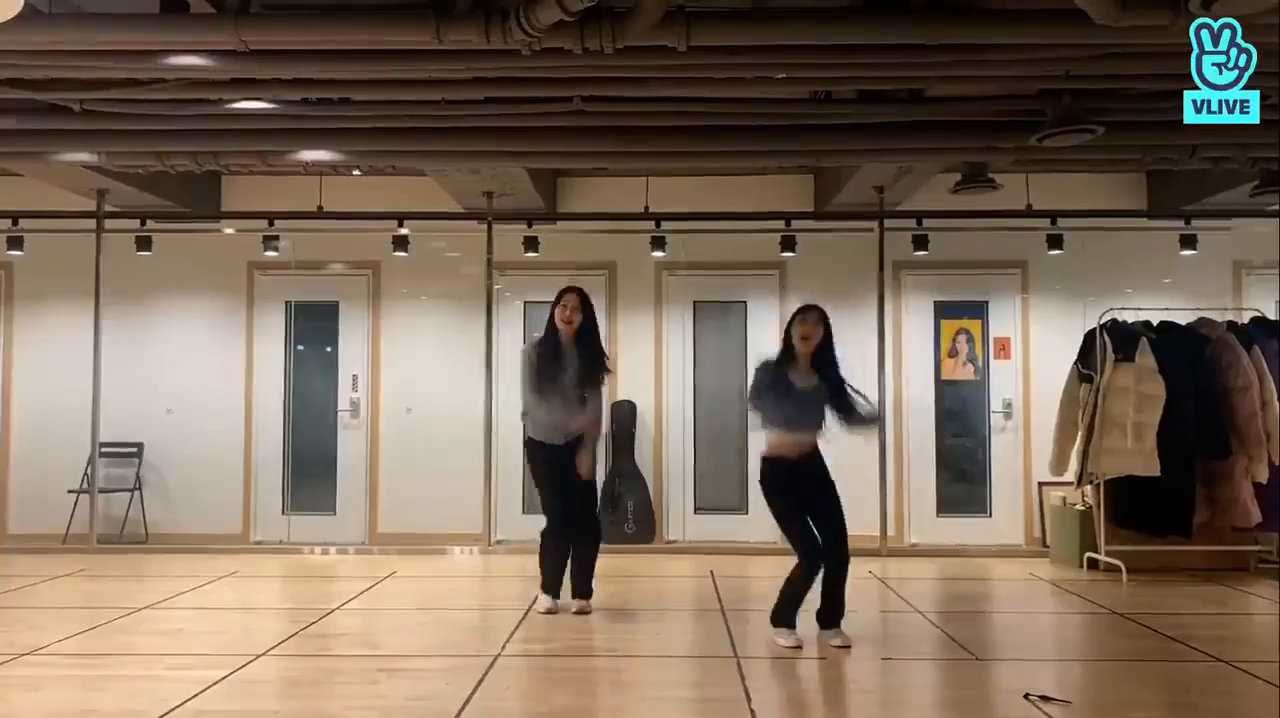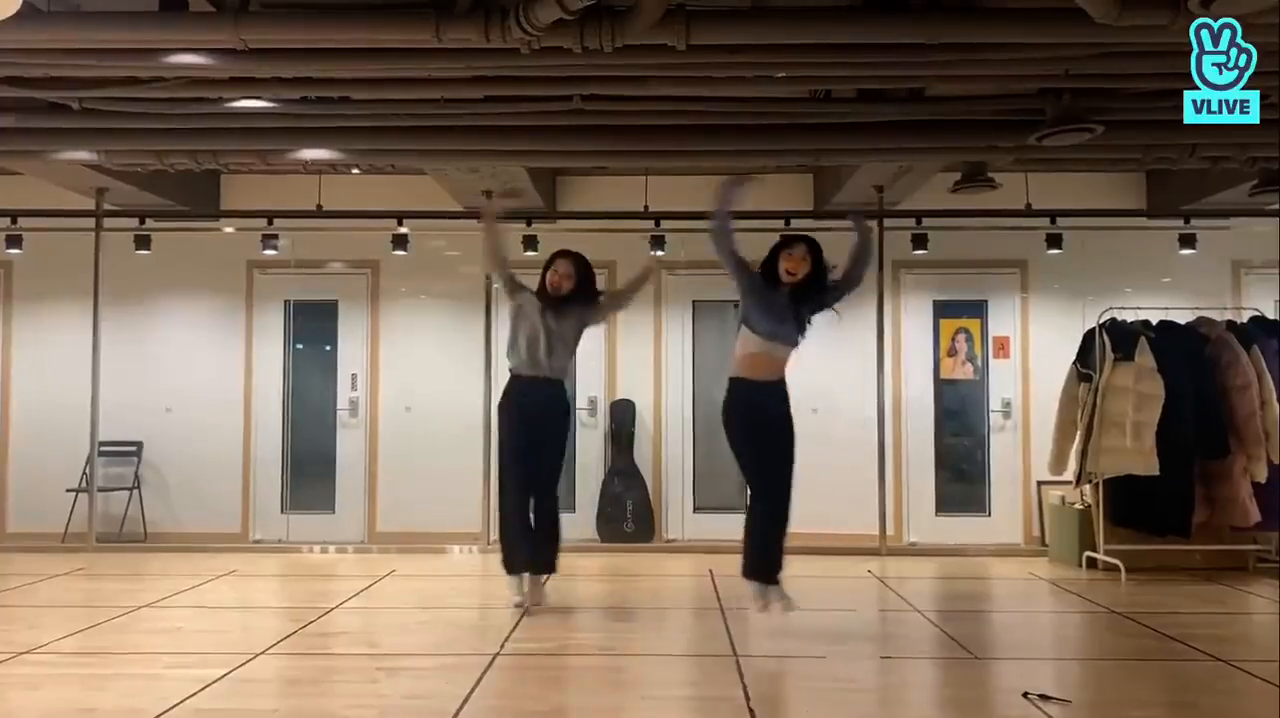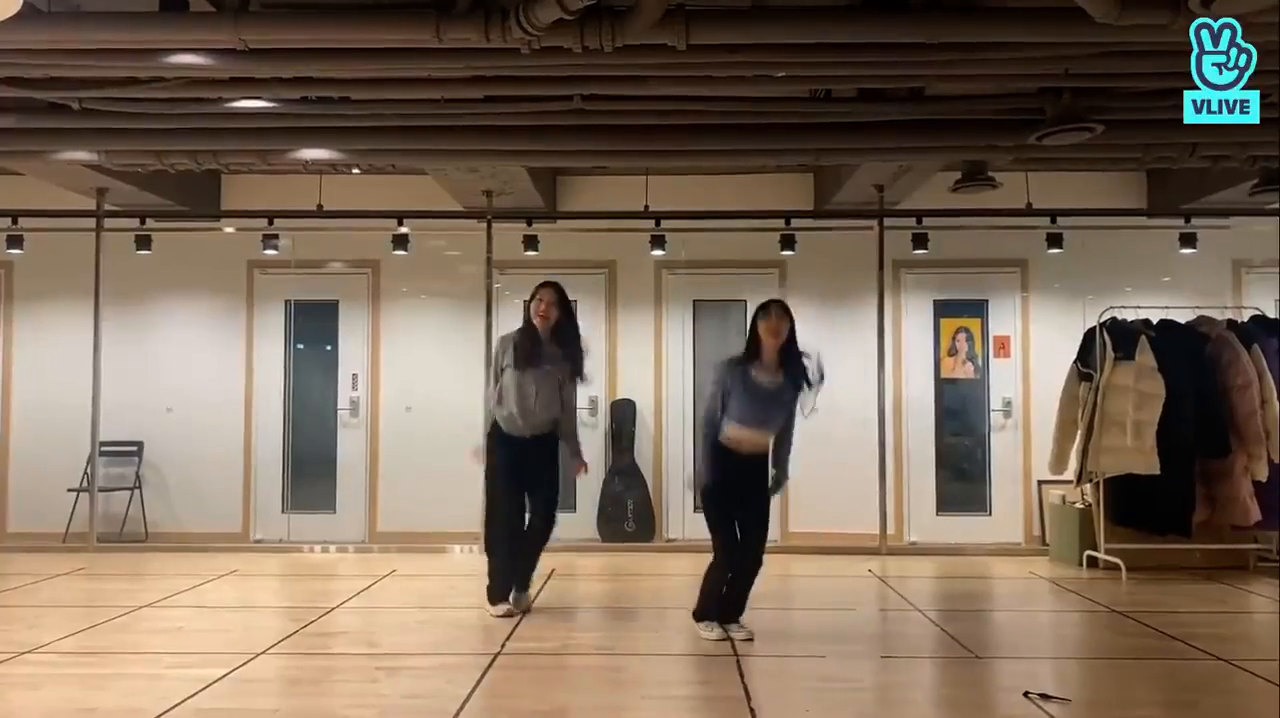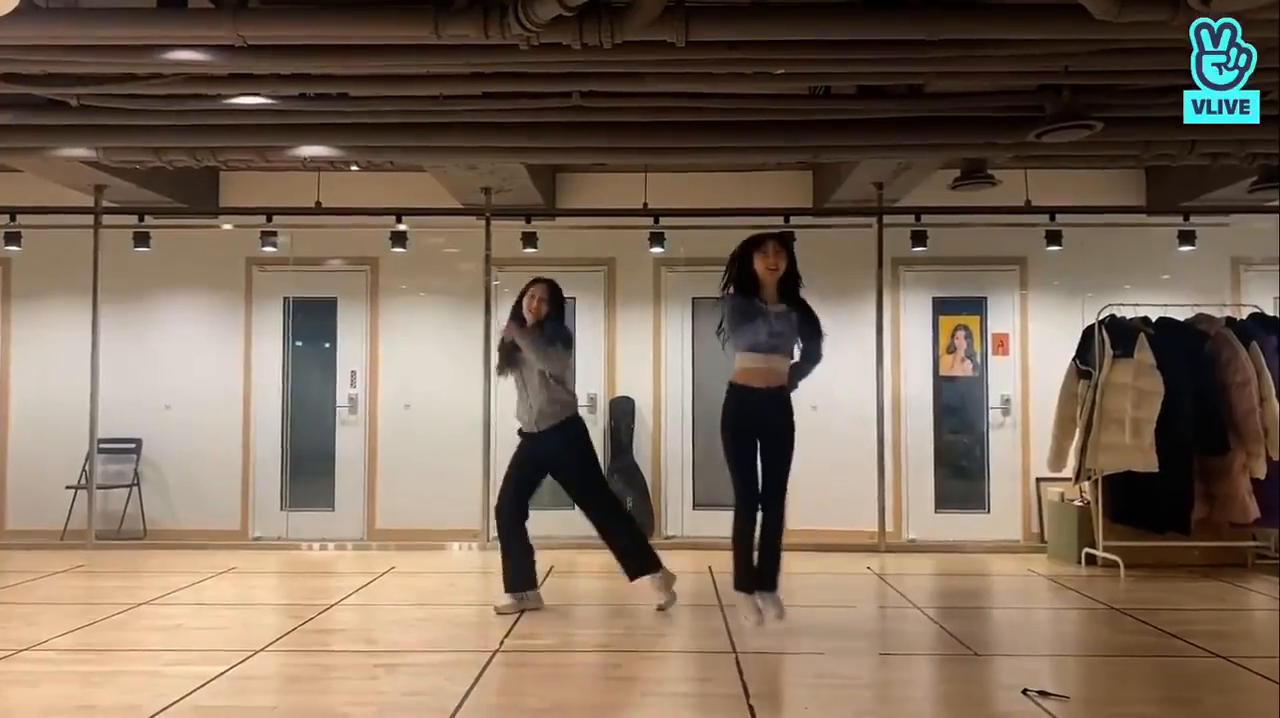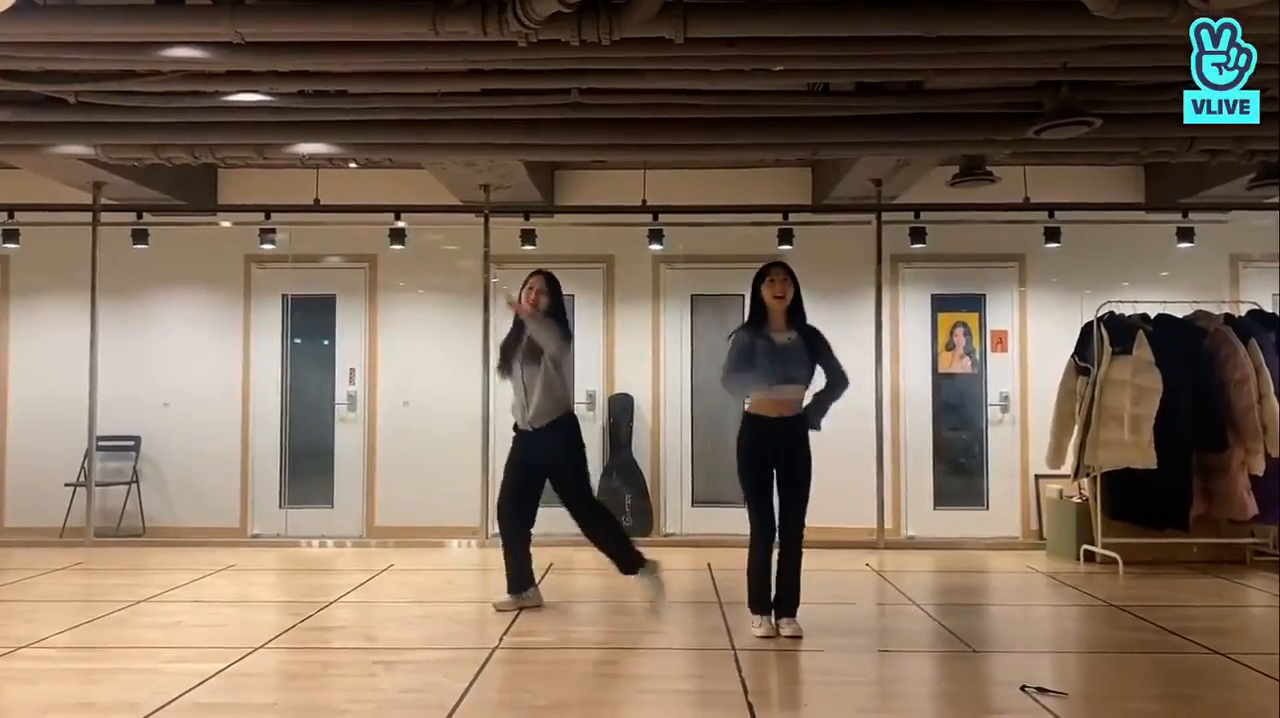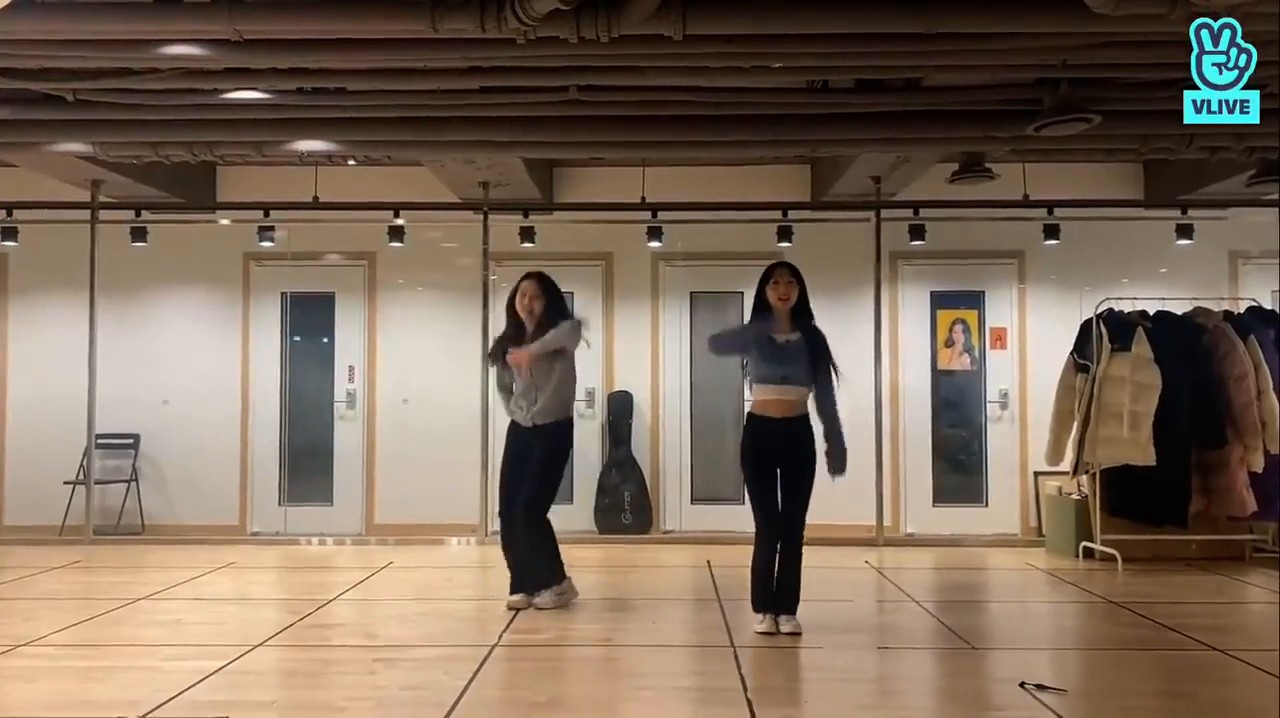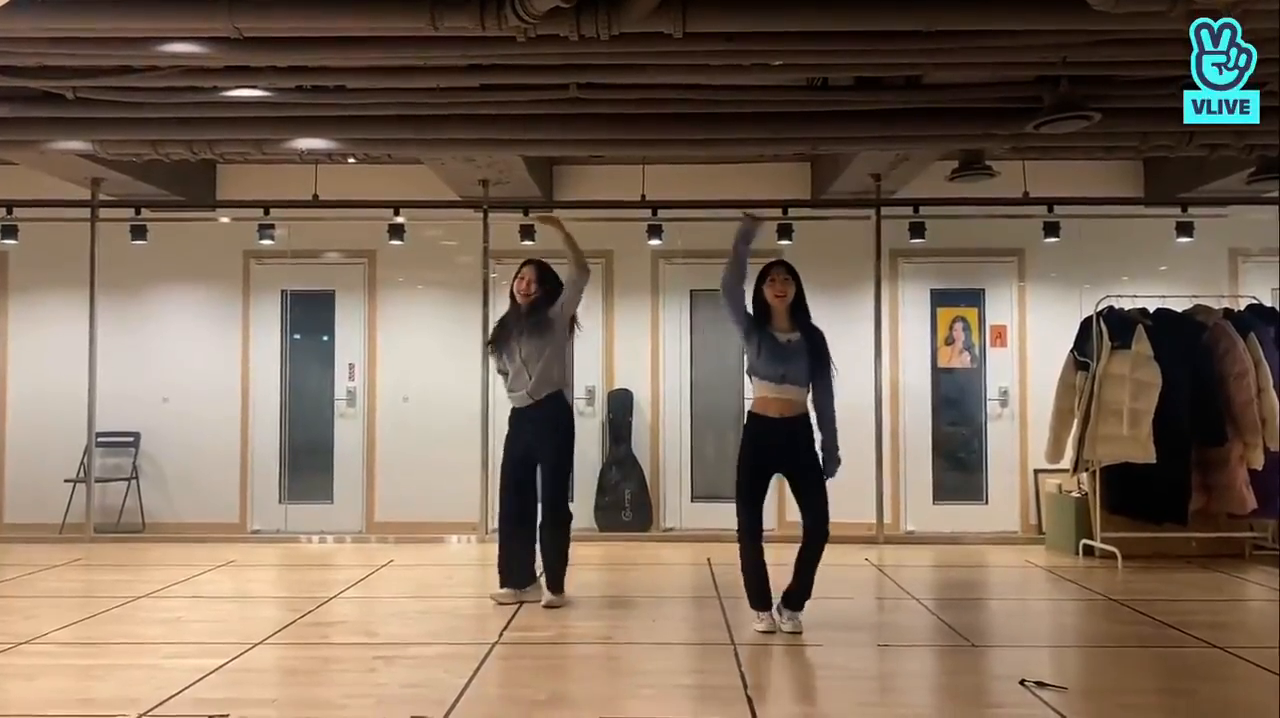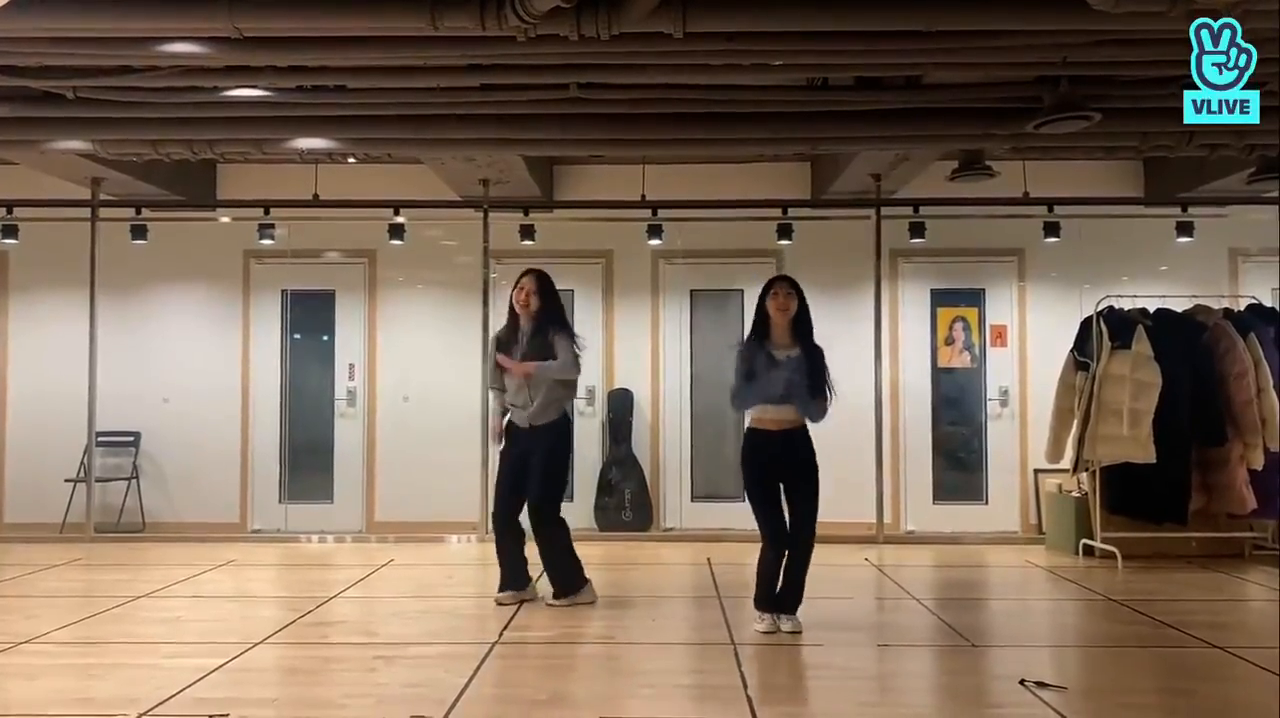
dt=0.3s
person 1, frame 1
left shoulder: (828, 378)
right shoulder: (769, 372)
left elbow: (848, 414)
right elbow: (758, 402)
left wrist: (865, 421)
left hip: (813, 467)
right hip: (778, 471)
left knee: (838, 549)
right knee: (812, 555)
left ankle: (830, 622)
right ankle: (782, 621)
person 1, frame 2
left shoulder: (805, 303)
right shoulder: (753, 288)
left elbow: (850, 281)
right elbow: (722, 243)
left wrist: (863, 237)
right wrist: (724, 201)
left hip: (775, 398)
right hip: (742, 396)
left knee: (780, 490)
right knee: (762, 486)
left ankle: (769, 577)
right ankle: (756, 574)
person 1, frame 3
left shoulder: (792, 378)
right shoulder: (732, 370)
right elbow: (710, 417)
left wrist: (781, 470)
right wrist: (703, 463)
left hip: (757, 470)
right hip: (722, 466)
left knee: (752, 553)
right knee: (727, 550)
left ankle: (730, 615)
right ankle: (706, 615)
person 1, frame 4
left shoulder: (798, 310)
right shoulder: (738, 304)
left elbow: (813, 353)
right elbow: (736, 337)
left wrist: (792, 377)
right wrist: (769, 327)
left hip: (778, 406)
right hip: (741, 403)
left knee: (774, 499)
right knee: (747, 498)
left ankle: (767, 586)
right ankle: (745, 587)
person 1, frame 5
left shoulder: (808, 337)
right shoulder: (748, 338)
left elbow: (838, 380)
right elbow: (731, 380)
left wrist: (817, 409)
right wrist: (744, 379)
left hip: (794, 434)
right hip: (756, 433)
left knee: (793, 528)
right knee: (763, 527)
left ankle: (787, 611)
right ankle: (761, 611)
person 1, frame 6
left shoulder: (812, 338)
right shoulder: (751, 337)
left elbow: (824, 396)
right elbow: (716, 345)
left wrist: (835, 444)
right wrist: (757, 330)
left hip: (798, 435)
right hip: (759, 433)
left knee: (793, 527)
right knee: (767, 526)
left ankle: (786, 609)
right ankle: (764, 609)
person 1, frame 7
left shoulder: (812, 337)
right shoulder: (753, 330)
left elbow: (824, 396)
right elbow: (730, 293)
left wrist: (831, 446)
right wrist: (742, 242)
left hip: (799, 435)
right hip: (758, 433)
left knee: (817, 527)
right knee: (748, 529)
left ankle: (792, 605)
right ankle: (762, 607)
person 1, frame 8
left shoulder: (811, 353)
right shoulder: (751, 351)
left elbow: (817, 411)
right elbow: (738, 401)
left wrist: (803, 397)
right wrist: (775, 382)
left hip: (798, 447)
right hip: (759, 447)
left knee: (804, 536)
right knee: (776, 536)
left ankle: (787, 607)
right ankle: (765, 607)
person 2, frame 1
left shoulder: (589, 358)
right shoulder: (535, 351)
left elbow: (594, 409)
right elbow: (531, 398)
left wrist: (589, 450)
right wrist: (568, 418)
left hip: (577, 445)
right hip: (541, 445)
left knee: (586, 522)
right knee: (558, 519)
left ankle: (581, 592)
right ankle: (549, 590)
person 2, frame 2
left shoulder: (579, 311)
right shoulder: (523, 301)
left elbow: (619, 299)
right elbow: (497, 266)
left wrist: (647, 272)
right wrist: (490, 226)
left hip: (553, 397)
right hip: (519, 394)
left knee: (545, 488)
right knee: (515, 482)
left ankle: (538, 571)
right ankle: (517, 571)
person 2, frame 3
left shoulder: (566, 353)
right shoulder: (509, 345)
left elbow: (567, 405)
right elbow: (493, 392)
left wrist: (575, 451)
right wrist: (486, 437)
left hip: (544, 442)
right hip: (506, 439)
left knee: (543, 519)
right knee: (505, 516)
left ankle: (520, 585)
right ankle: (499, 594)
person 2, frame 4
left shoulder: (555, 339)
right shoulder: (513, 343)
left elbow: (544, 361)
left wrist: (520, 335)
left hip: (566, 434)
right hip: (531, 437)
left knee: (601, 505)
right knee: (508, 508)
left ankle: (656, 574)
right ankle: (523, 590)
person 2, frame 5
left shoulder: (557, 331)
right shoulder: (514, 341)
left elbow: (554, 341)
left wrist: (530, 317)
left hip: (560, 431)
right hip: (526, 434)
left knee: (584, 507)
right knee: (511, 511)
left ankle: (641, 566)
right ankle: (522, 589)
person 2, frame 6
left shoulder: (560, 336)
right shoulder: (508, 341)
left elbow: (572, 331)
left wrist: (533, 351)
right wrist: (516, 414)
left hip: (553, 431)
right hip: (520, 431)
left knee: (529, 508)
right knee: (510, 511)
left ankle: (557, 583)
right ankle: (527, 586)
person 2, frame 7
left shoulder: (555, 315)
right shoulder: (507, 325)
left elbow: (580, 275)
left wrist: (560, 230)
right wrist: (518, 386)
left hip: (552, 413)
right hip: (520, 417)
left knee: (554, 500)
right knee: (512, 500)
left ankle: (554, 584)
right ankle: (519, 581)
person 2, frame 8
left shoulder: (555, 336)
right shoulder: (503, 339)
left elbow: (571, 368)
right elbow: (497, 388)
left wrist: (525, 367)
right wrist: (498, 417)
left hip: (551, 431)
right hip: (518, 432)
left knee: (542, 508)
right knee: (503, 510)
left ankle: (574, 586)
right ankle: (517, 583)
